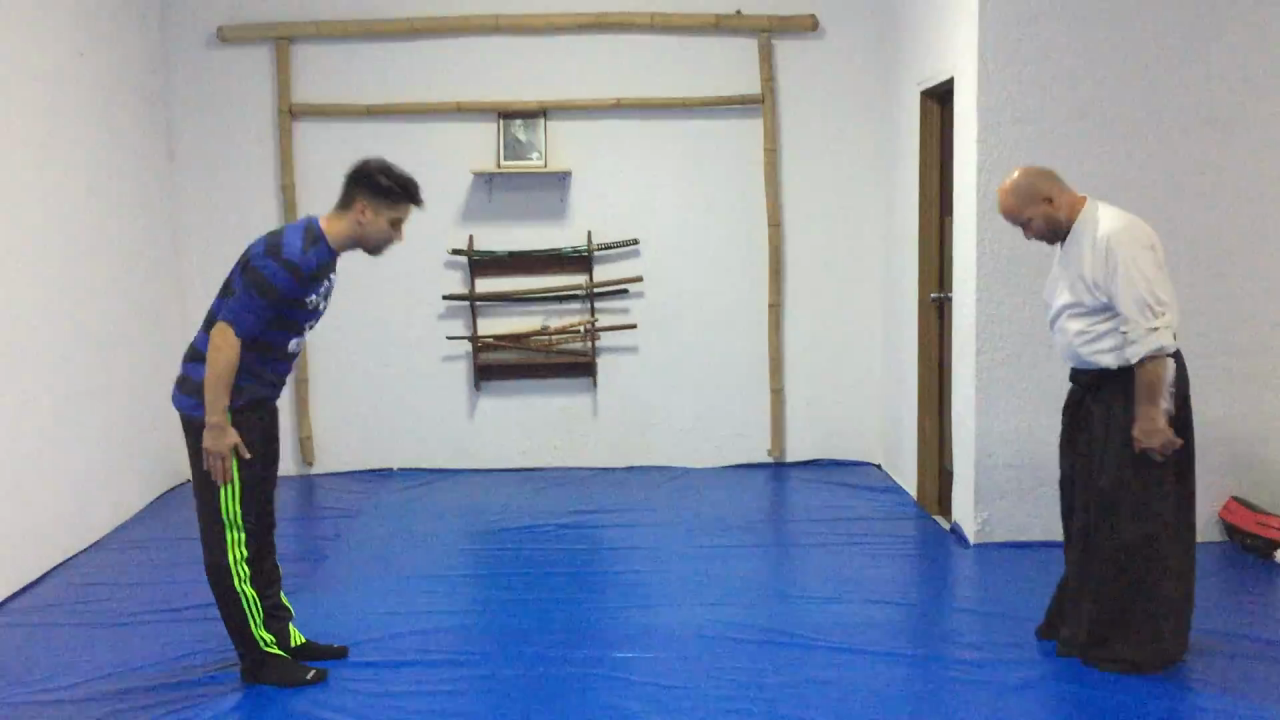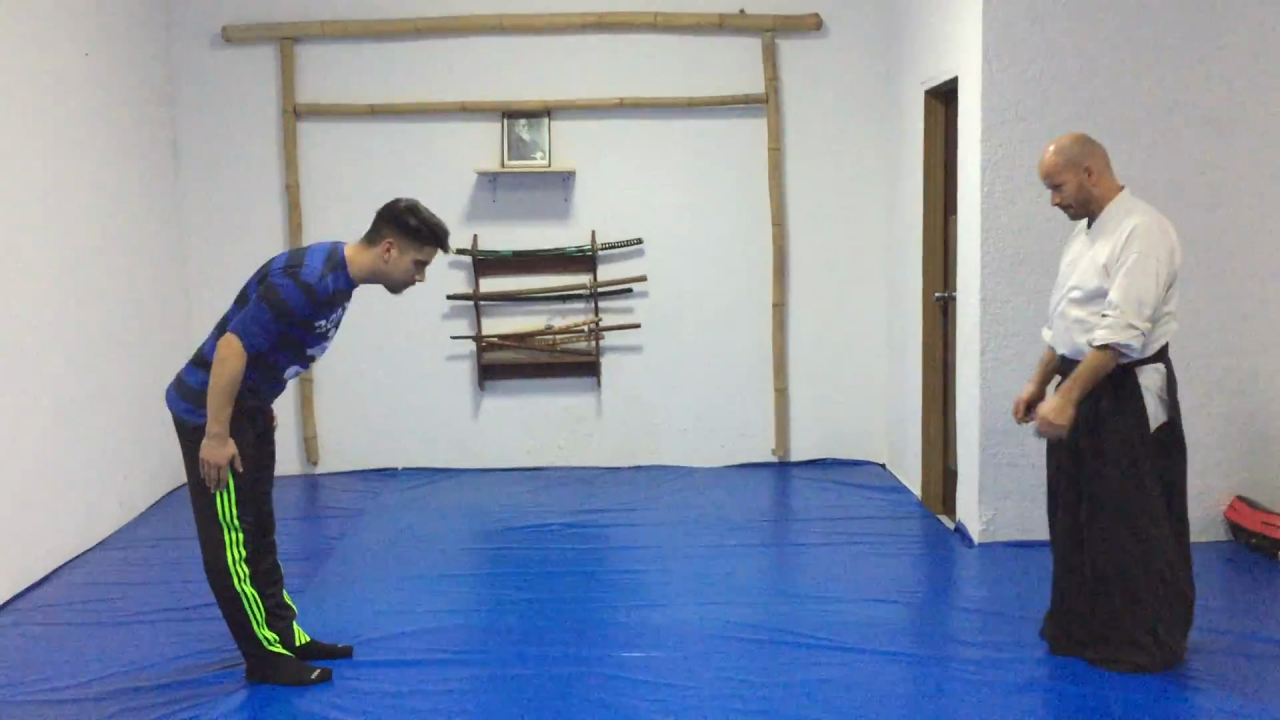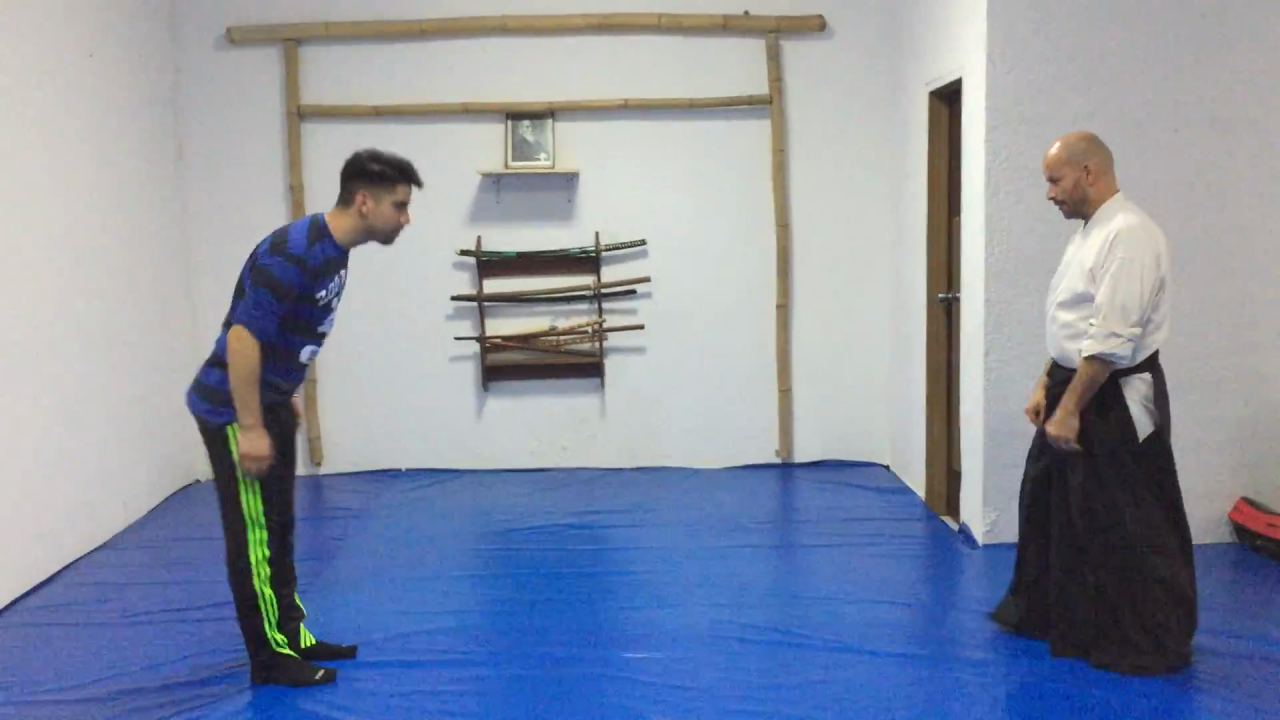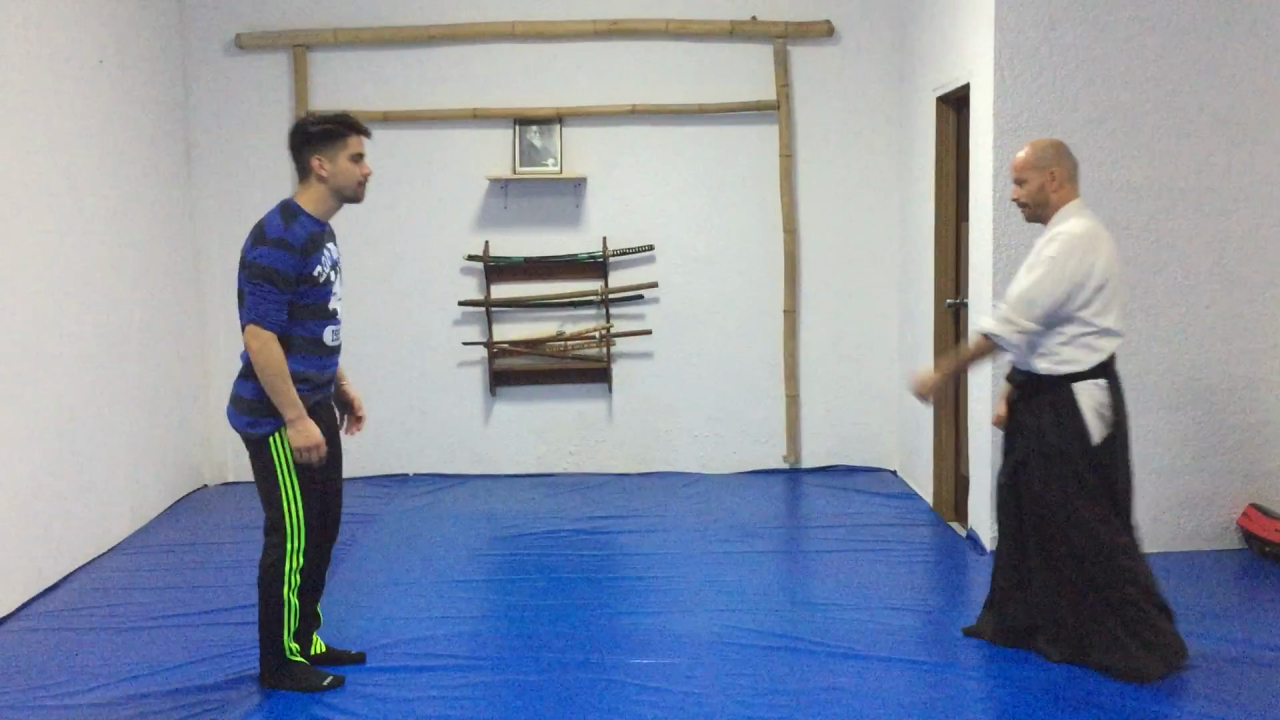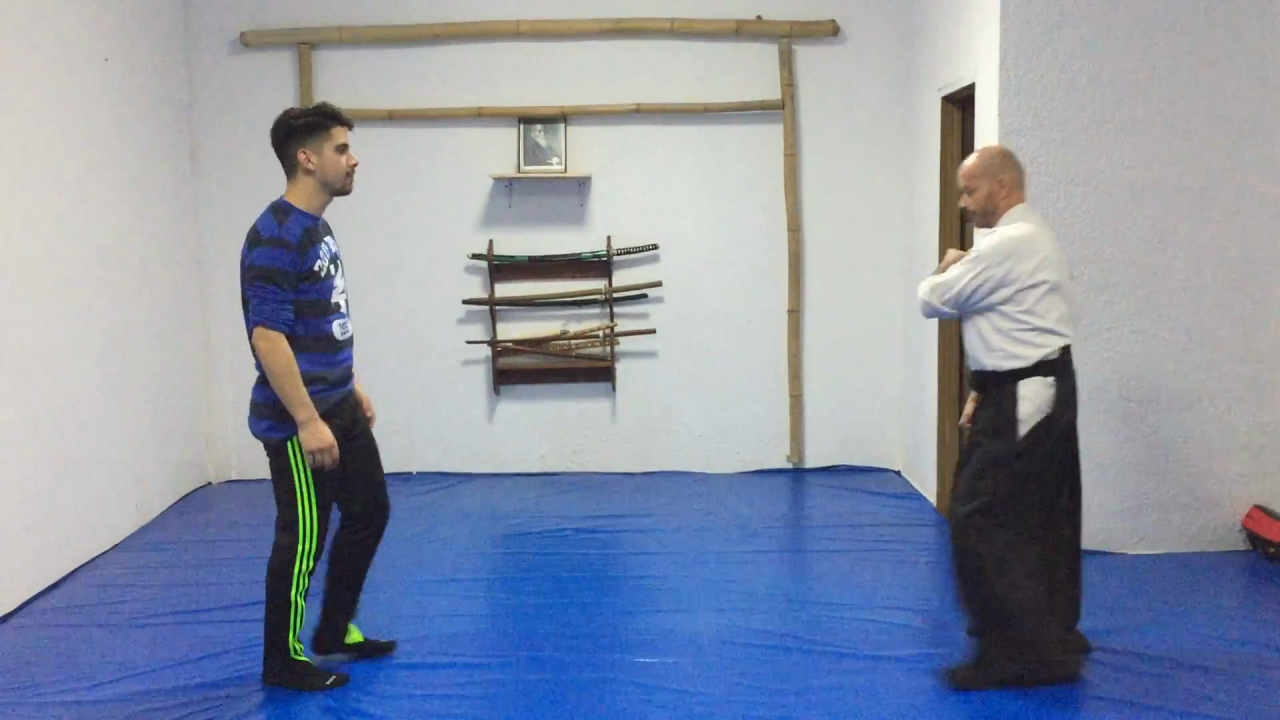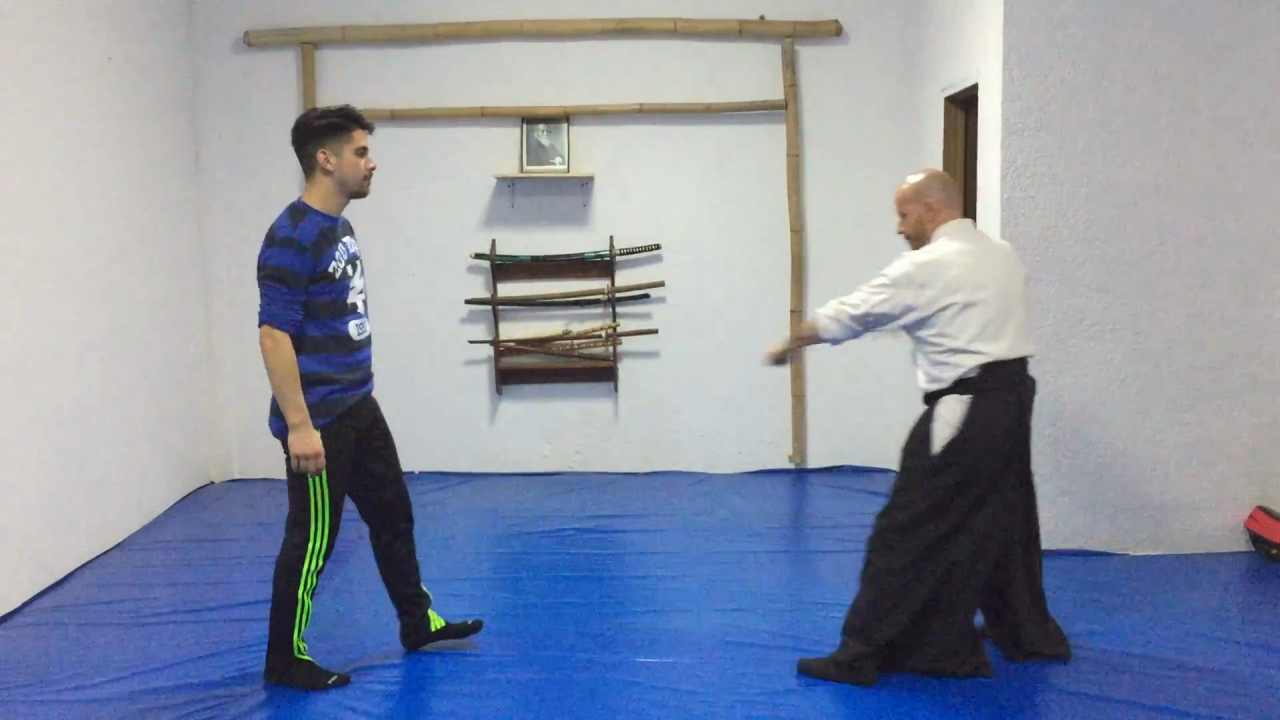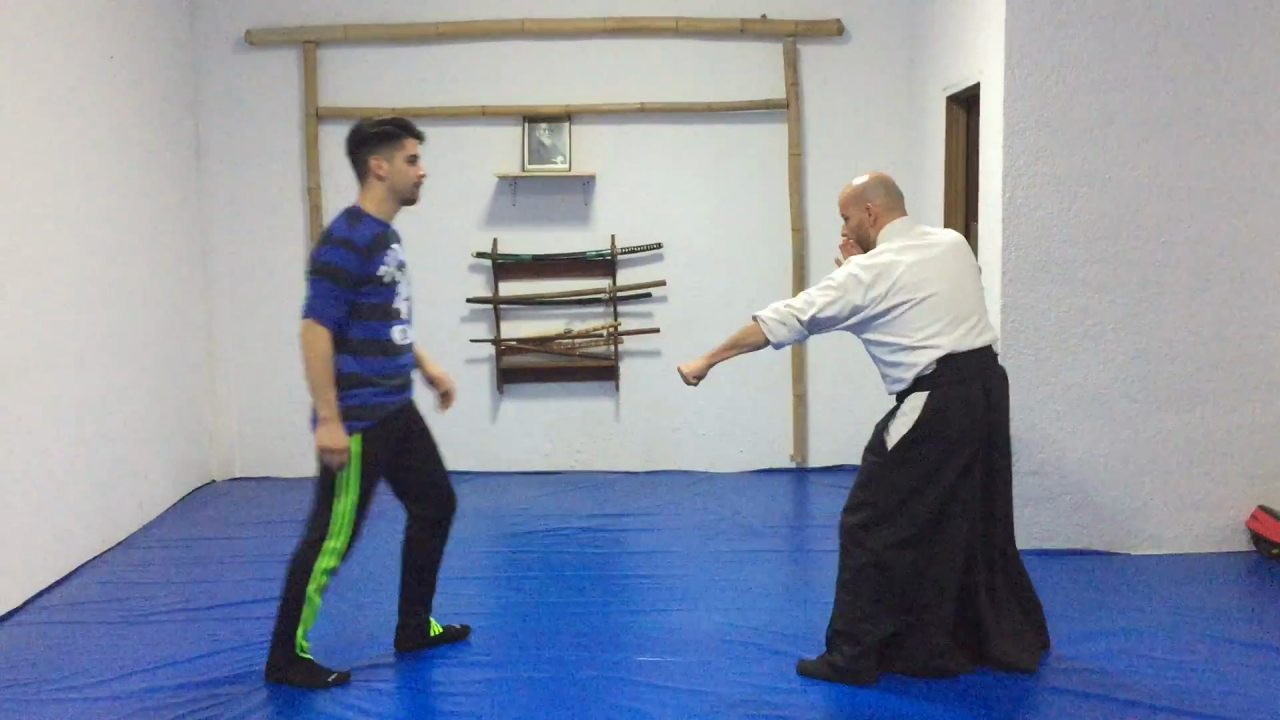
dt=0.3s
person 1, frame 1
left shoulder: (321, 251)
right shoulder: (288, 257)
right elbow: (225, 335)
right wrist: (216, 425)
left hip: (255, 402)
right hip: (219, 405)
left knee: (257, 525)
right knee: (230, 531)
left ankle: (281, 633)
right ankle: (261, 655)
person 1, frame 2
left shoulder: (339, 274)
right shoulder: (307, 280)
right elbow: (232, 346)
right wrist: (216, 435)
left hip: (249, 409)
right hip: (209, 410)
left knee: (257, 529)
right knee: (230, 536)
left ankle: (286, 634)
right ankle: (266, 655)
person 1, frame 3
left shoulder: (334, 251)
right shoulder: (294, 253)
right elbow: (243, 338)
right wrist: (251, 426)
left hip: (271, 404)
right hip: (235, 409)
left knee: (278, 526)
right knee: (255, 532)
left ankle: (291, 634)
right ankle: (270, 657)
person 1, frame 4
left shoulder: (321, 231)
right shoulder: (278, 237)
right elbow: (259, 335)
left wrist: (341, 388)
right wrist: (296, 420)
left hip: (315, 406)
right hip: (276, 417)
left knee: (323, 526)
right knee: (293, 536)
left ankle: (306, 639)
right ankle: (280, 661)
person 1, frame 5
left shoulder: (319, 228)
right shoulder: (276, 236)
right elbow: (268, 337)
left wrist: (353, 386)
right wrist: (307, 420)
left hip: (337, 405)
right hip: (296, 418)
left knee: (369, 512)
right knee: (301, 536)
left ankle: (336, 628)
right ankle: (282, 661)
person 1, frame 6
left shoulder: (340, 228)
right shoulder: (292, 237)
right elbow: (274, 336)
right wrist: (298, 426)
left hip: (358, 407)
right hip: (319, 419)
left knee: (392, 514)
right knee: (312, 537)
left ankle: (418, 621)
right ankle: (286, 660)
person 1, frame 7
left shoulder: (386, 235)
right shoulder: (347, 239)
right elbow: (318, 330)
left wrist: (427, 366)
right wrist: (328, 419)
left hip: (397, 410)
right hip: (359, 419)
left knee: (435, 507)
right knee: (332, 536)
left ankle: (417, 627)
right ankle: (288, 655)
person 2, frame 1
left shoulder: (1116, 236)
right shoulder: (1069, 242)
left elbow: (1150, 334)
left wrist: (1150, 414)
left hip: (1136, 392)
right hip: (1094, 389)
left knee: (1137, 519)
right knee: (1086, 512)
left ankle: (1142, 640)
right ankle: (1082, 620)
person 2, frame 2
left shoulder: (1142, 230)
right shoulder: (1088, 231)
left elbow: (1122, 333)
left wrist: (1067, 398)
right wrist: (1039, 384)
left hip: (1126, 394)
right hip: (1084, 387)
left knee: (1132, 521)
right knee: (1077, 512)
left ankle: (1145, 640)
right ankle: (1083, 622)
person 2, frame 3
left shoulder: (1130, 235)
right shoulder: (1091, 231)
left elbow: (1111, 340)
left wrist: (1070, 409)
right wrist: (1048, 386)
left hip: (1116, 401)
right hip: (1080, 391)
left knee: (1131, 525)
right knee: (1047, 501)
left ankle: (1152, 643)
right ankle: (1046, 614)
person 2, frame 4
left shoulder: (1075, 239)
right shoulder: (1061, 236)
left elbow: (1011, 325)
left wrist: (944, 370)
right wrist: (1013, 393)
left hip: (1074, 404)
right hip: (1045, 398)
left knee: (1089, 526)
right knee: (1026, 513)
left ankle: (1142, 645)
right ankle: (1022, 619)
person 2, frame 5
left shoulder: (1010, 244)
right shoulder: (1028, 240)
left elbow: (936, 300)
left wrist: (948, 269)
right wrist: (979, 395)
left hip: (1026, 400)
right hip: (1019, 393)
left knee: (984, 519)
right knee: (1034, 518)
left ankle: (1021, 651)
right ankle: (1041, 636)
person 2, frame 6
left shoulder: (925, 266)
right shoulder: (1003, 254)
left elbow: (842, 318)
left wrist: (789, 343)
left hip: (965, 413)
right hip: (1008, 401)
left knee: (906, 532)
right knee: (997, 524)
left ankle: (861, 656)
right ankle: (1027, 633)
person 2, frame 7
left shoulder: (871, 271)
right shoulder: (953, 245)
left elbow: (786, 319)
left wrist: (707, 360)
left hip: (936, 406)
right hip: (985, 391)
left knee: (875, 526)
right knee: (978, 520)
left ankle: (853, 655)
right ankle: (1006, 639)
